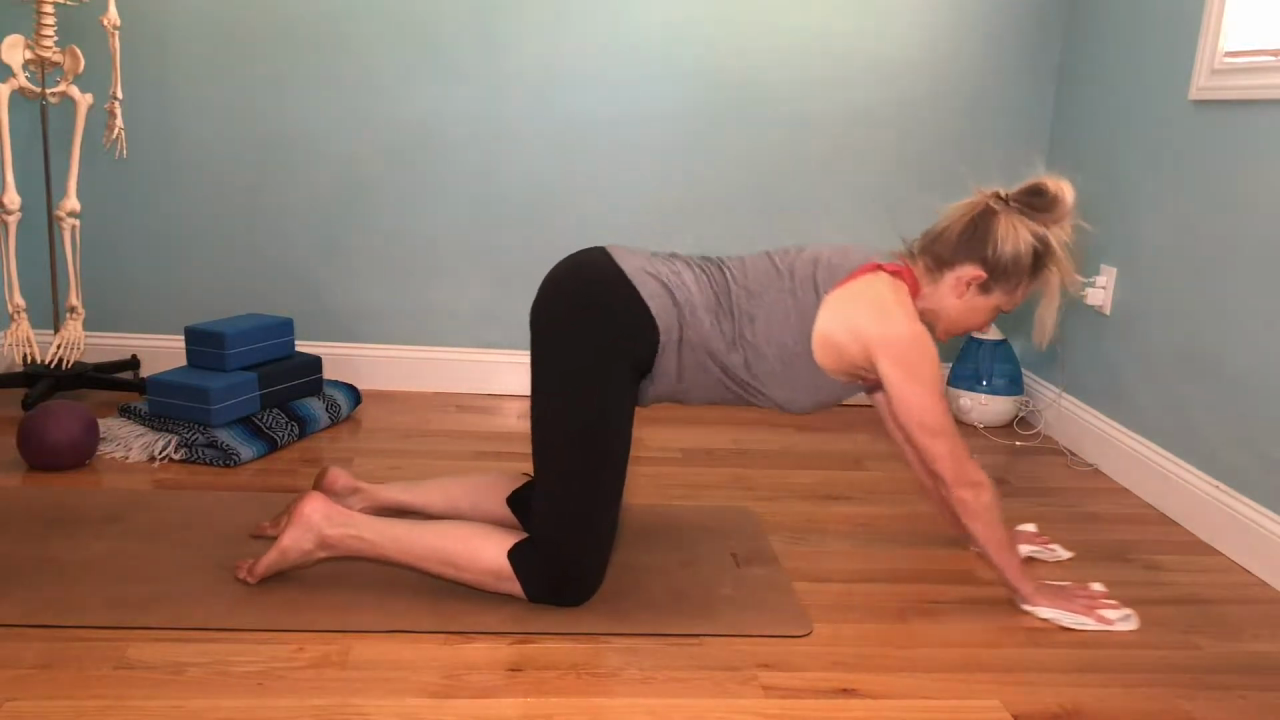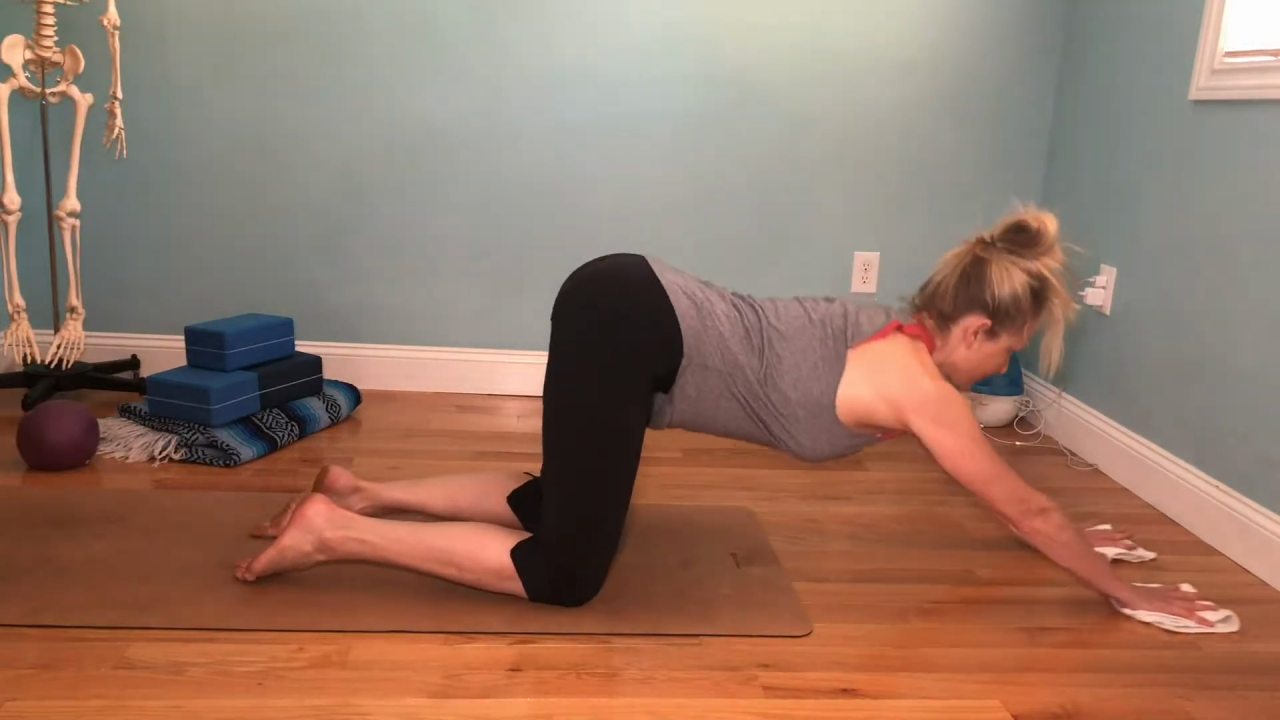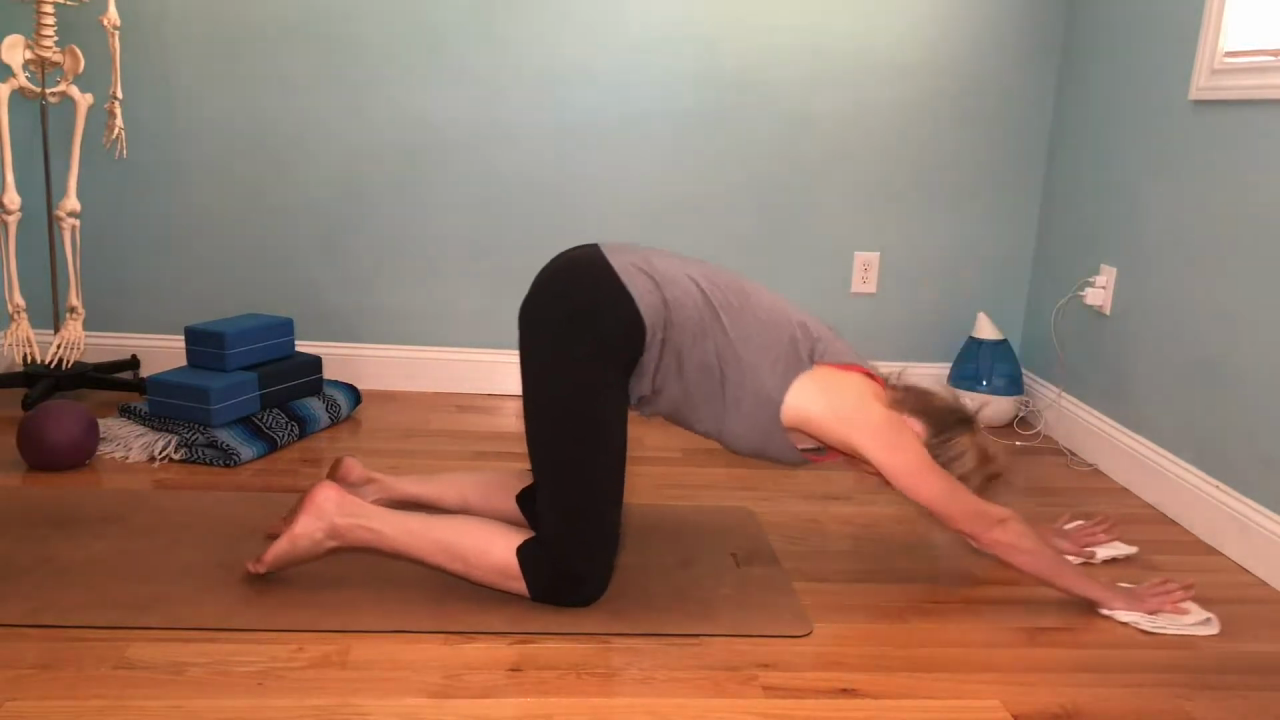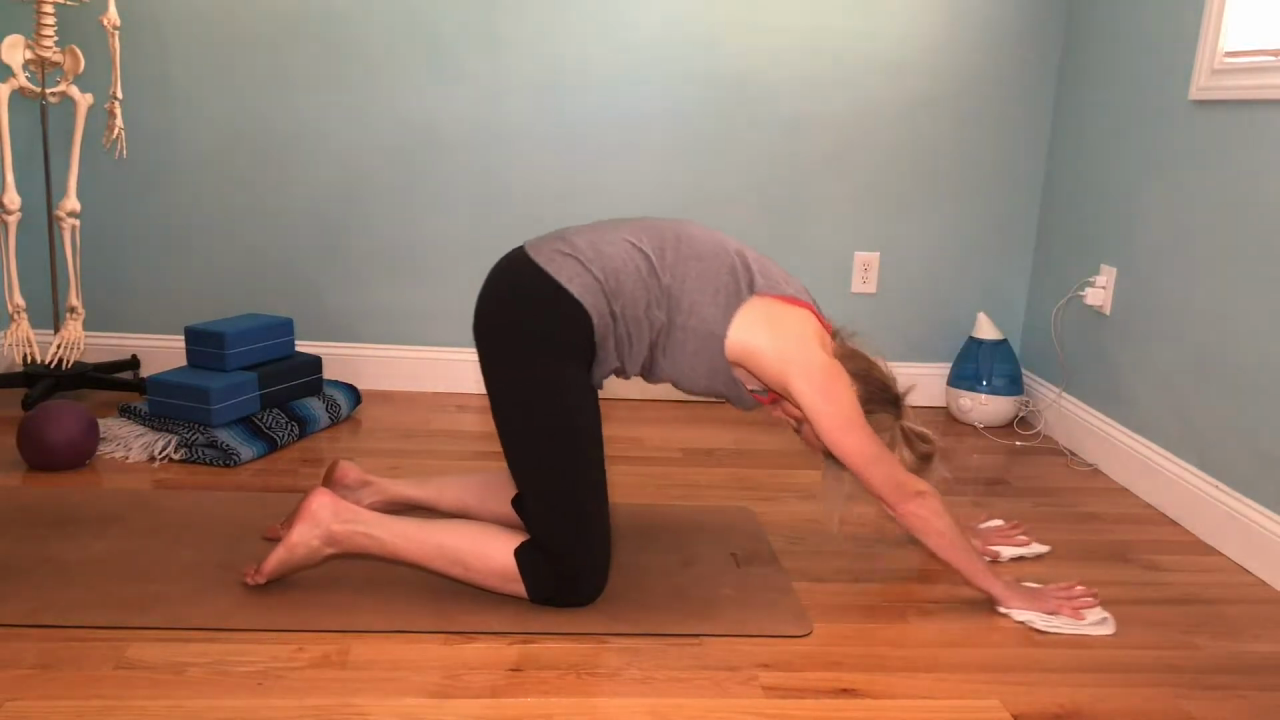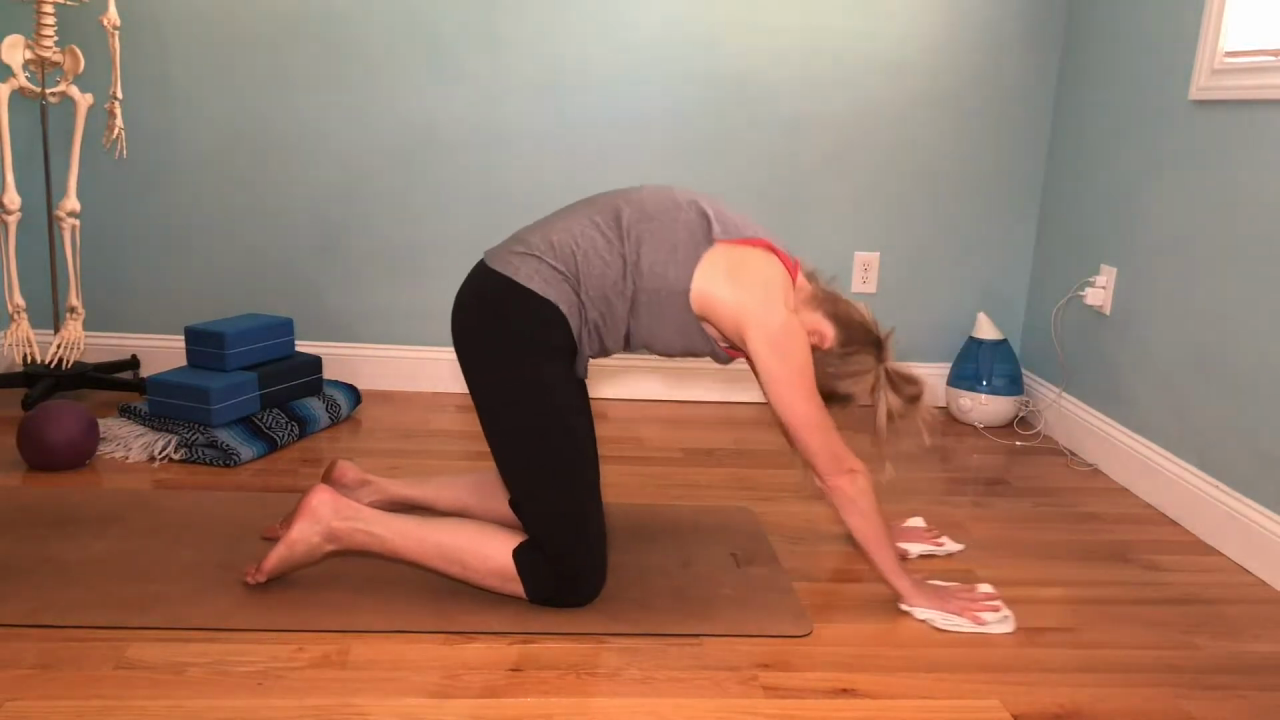
dt=0.3s
person 1, frame 1
left shoulder: (884, 291)
right shoulder: (896, 324)
left elbow: (915, 445)
right elbow: (962, 475)
left wrist: (977, 534)
right wrist: (1030, 590)
left hip: (597, 298)
right hip: (605, 321)
left knee: (556, 508)
right knee: (565, 572)
left ankle: (361, 493)
right ankle: (335, 530)
person 1, frame 2
left shoulder: (899, 336)
right shoulder: (914, 384)
left elbow: (1009, 500)
right elbow: (1025, 508)
left wrist: (1068, 535)
right wrist: (1126, 589)
left hip: (616, 303)
right hip: (625, 330)
left knee: (561, 504)
right knee: (564, 570)
left ankle: (364, 491)
right ankle: (338, 531)
person 1, frame 3
left shoulder: (858, 387)
right shoulder: (860, 415)
left elbow: (980, 515)
right elbow: (984, 522)
left wrist: (1048, 542)
right wrist: (1108, 595)
left hip: (590, 293)
right hip: (592, 318)
left knee: (565, 506)
right knee: (572, 573)
left ankle: (377, 487)
right ankle: (349, 519)
person 1, frame 4
left shoulder: (800, 333)
right shoulder: (807, 358)
left elbow: (900, 489)
right elbow: (904, 492)
left wrist: (960, 539)
right wrist: (1005, 593)
left hip: (537, 296)
right hip: (541, 315)
left knee: (560, 503)
right knee: (573, 573)
left ankle: (374, 490)
right ankle: (344, 527)
person 1, frame 5
left shoulder: (777, 285)
right shoulder: (773, 311)
left elbow: (828, 461)
right elbow: (836, 464)
left wrist: (878, 527)
right wrist: (910, 587)
left hip: (517, 306)
right hip: (519, 318)
left knee: (552, 502)
right knee: (570, 573)
left ankle: (369, 489)
right ankle: (342, 524)
